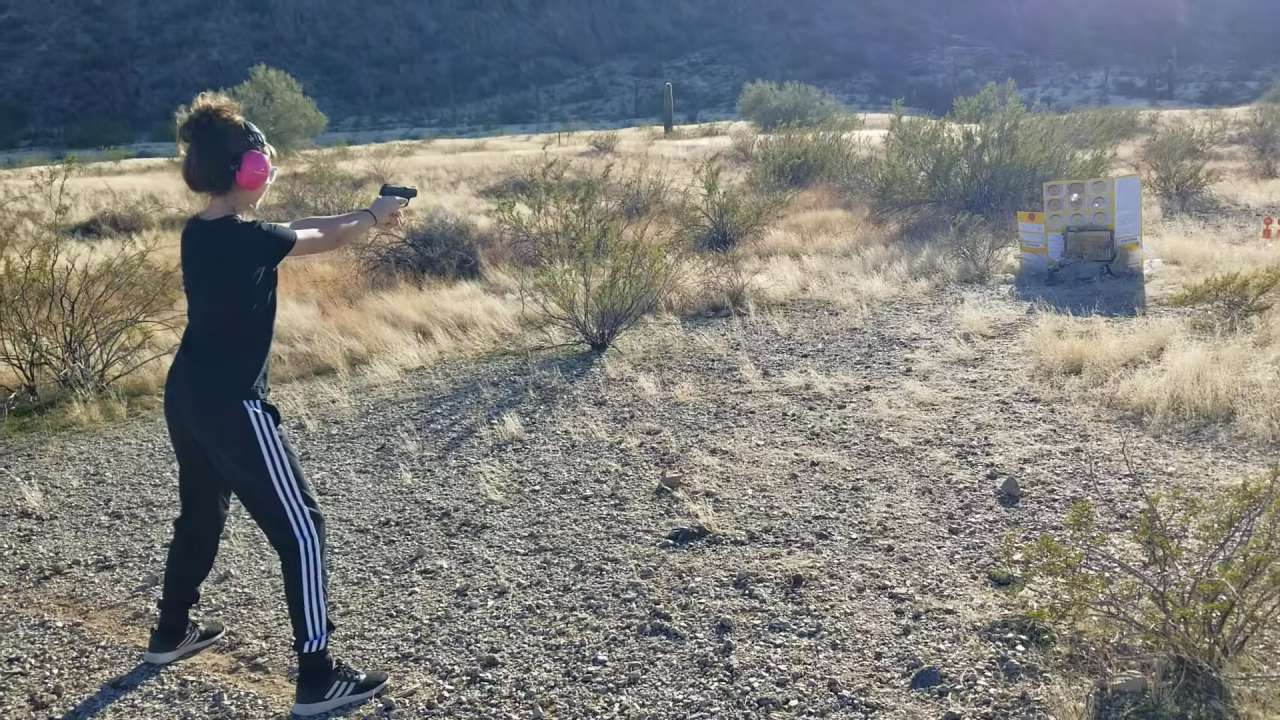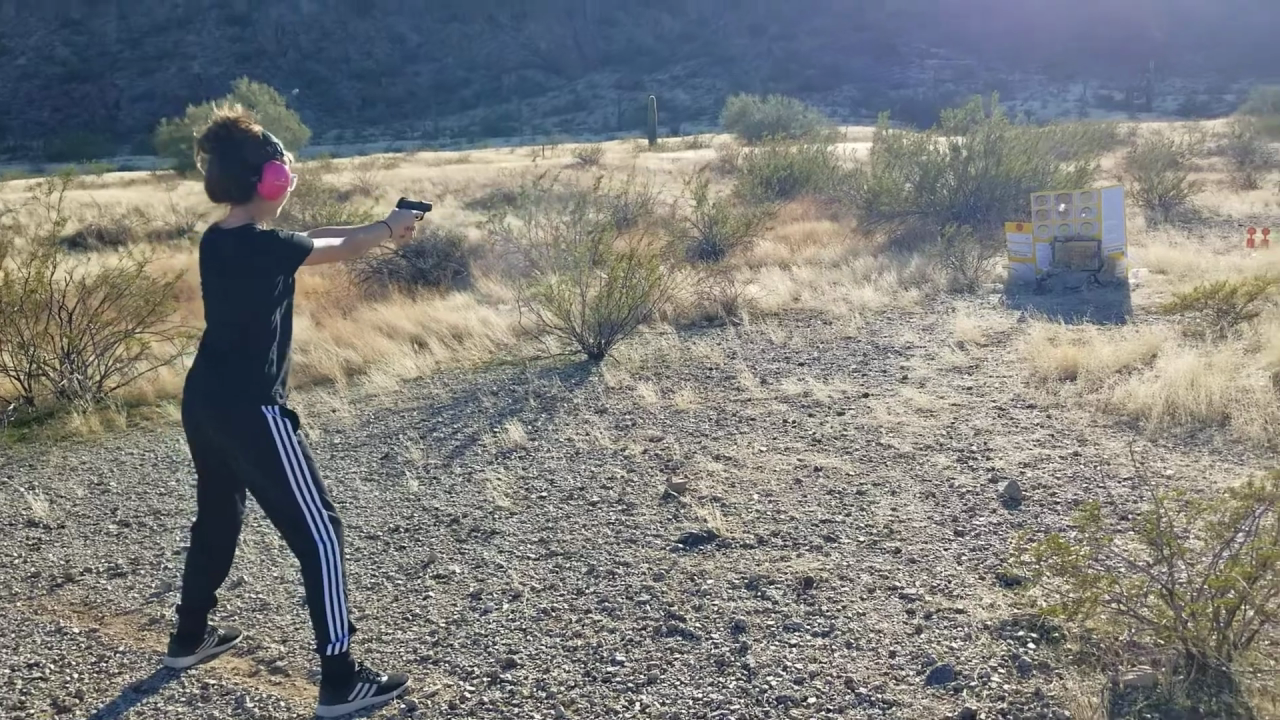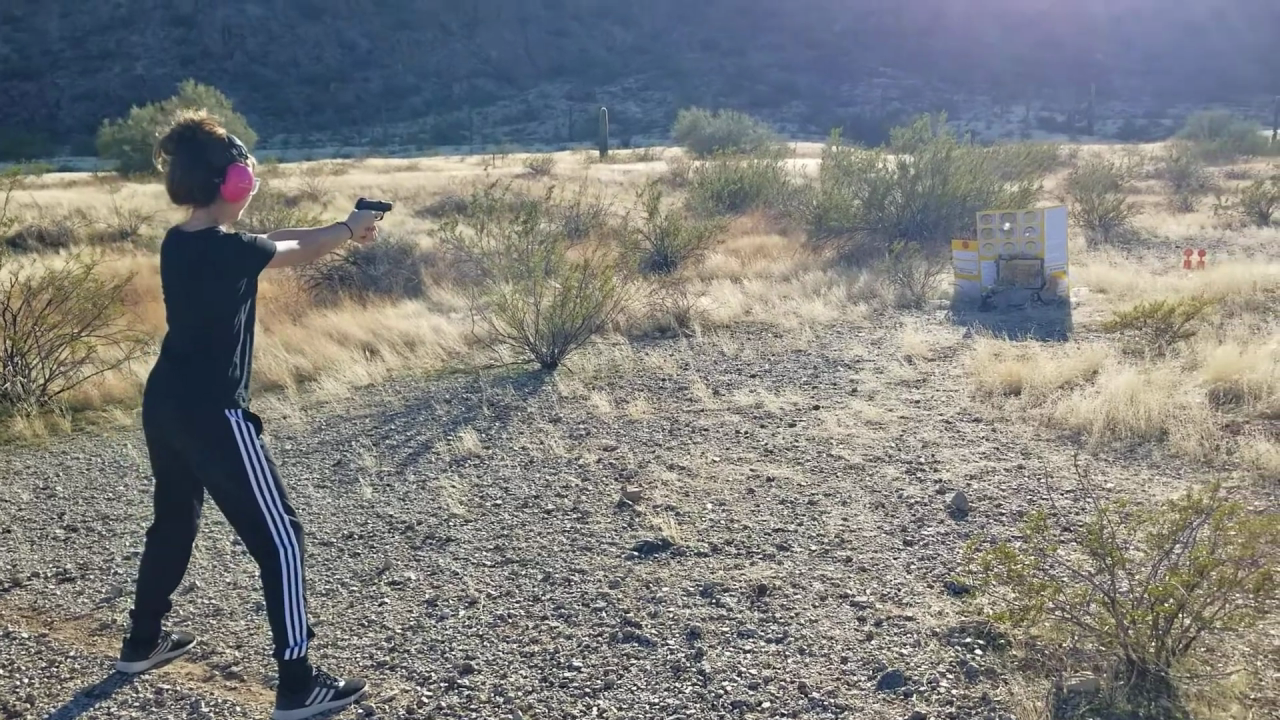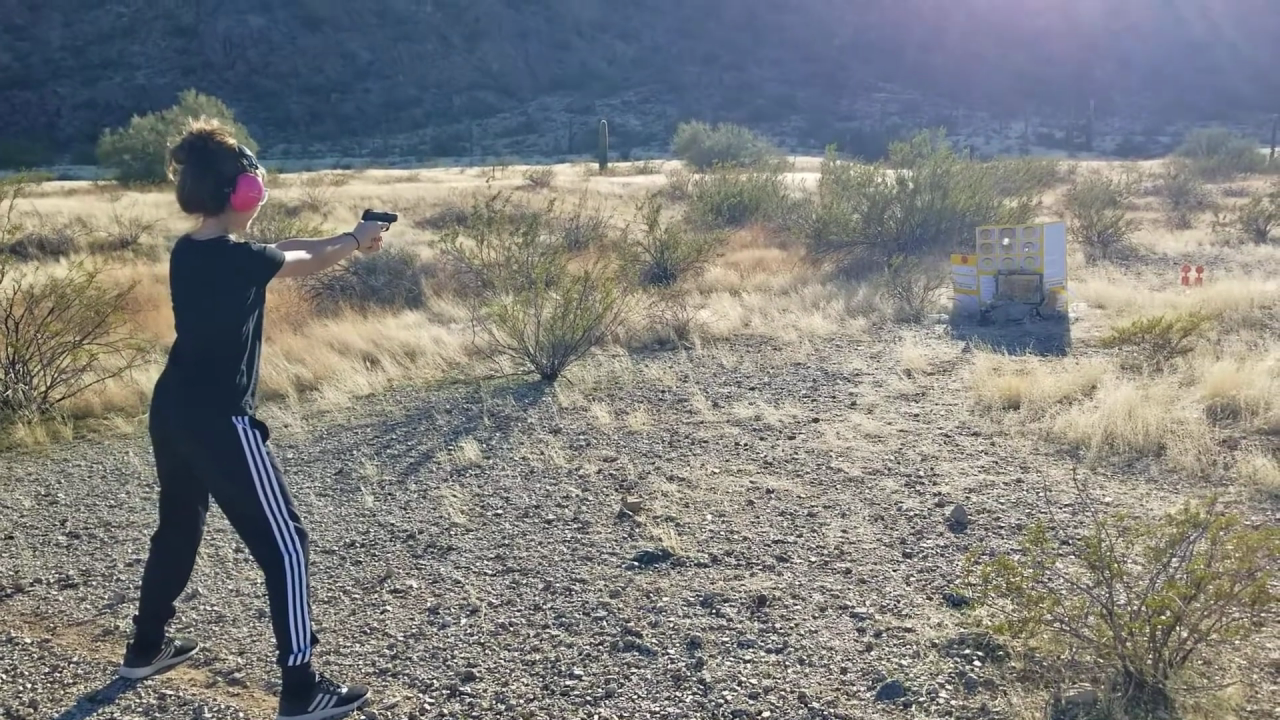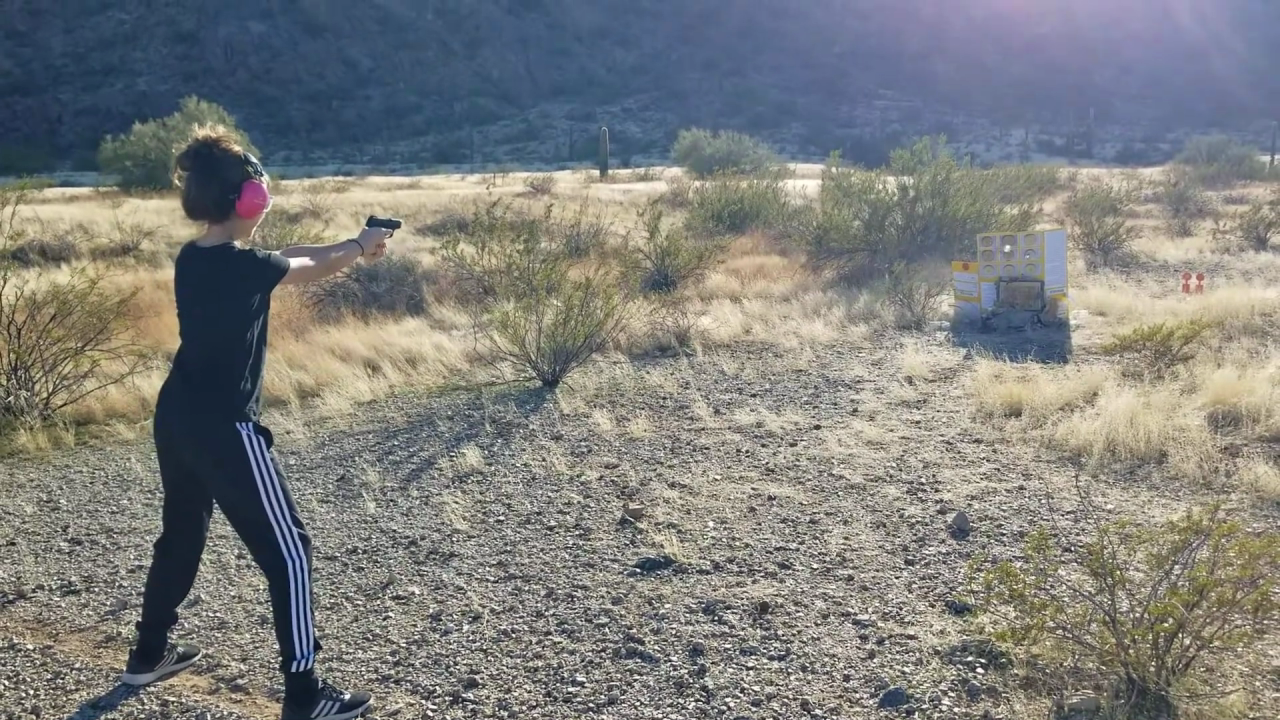
dt=0.5s
person 1, frame 1
left shoulder: (199, 233)
right shoulder: (247, 239)
left elbow: (301, 228)
right elbow: (323, 239)
left wrist: (362, 216)
right wrist: (373, 215)
left hip: (187, 395)
right hip: (231, 406)
left knee: (201, 512)
right knee: (300, 531)
left ankle: (170, 633)
person 1, frame 2
left shoulder: (217, 241)
right shoulder: (265, 247)
left elbow: (314, 239)
right elbow: (339, 249)
left wrist: (379, 227)
right wrist: (389, 229)
left hip: (204, 401)
right hip: (250, 410)
left knee: (218, 515)
right knee: (318, 535)
left ankle: (190, 636)
person 1, frame 3
left shoulder: (178, 242)
right shoulder: (228, 250)
left elbow: (278, 239)
right elbow: (299, 252)
left wrist: (339, 229)
right wrist: (349, 229)
left hip: (165, 404)
right hip: (212, 415)
left knee: (173, 520)
right knee: (279, 540)
left ankle: (142, 642)
person 1, frame 4
left shoulder: (187, 251)
right shoulder: (239, 259)
left elbow: (284, 249)
right elbow: (308, 261)
left wrist: (346, 238)
right wrist: (356, 240)
left hip: (172, 411)
right hip: (220, 422)
left knee: (178, 527)
right knee: (284, 546)
left ankle: (146, 647)
person 1, frame 5
left shoulder: (192, 259)
right shoulder: (243, 266)
left elbow: (290, 256)
right elbow: (312, 267)
left wrist: (350, 245)
right wrist: (362, 247)
left hip: (177, 417)
right hip: (224, 428)
left knee: (182, 533)
right knee: (288, 553)
left ankle: (149, 653)
